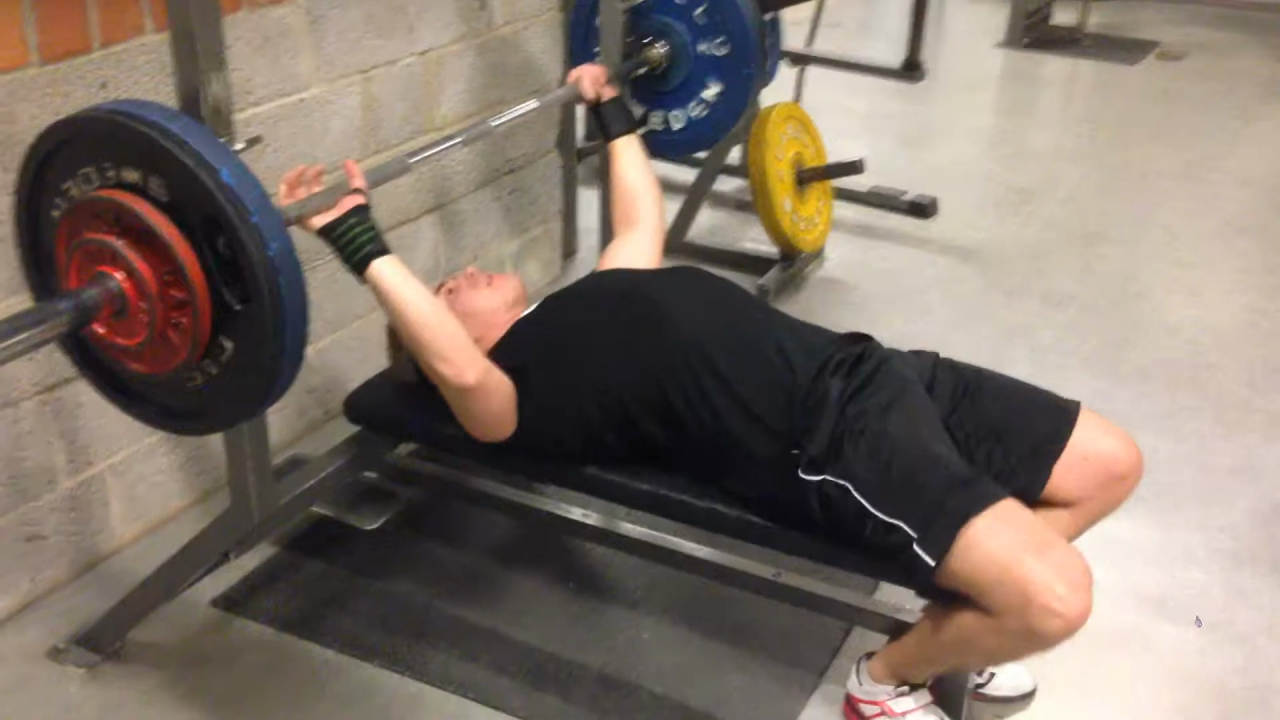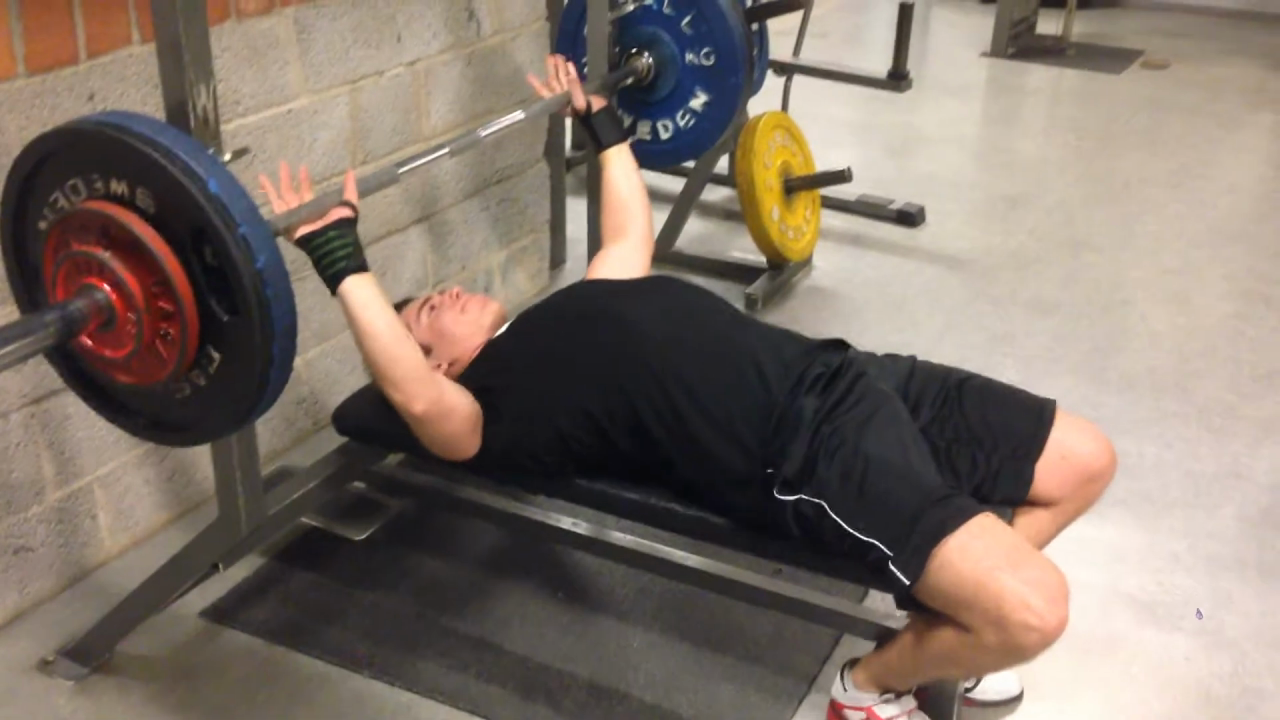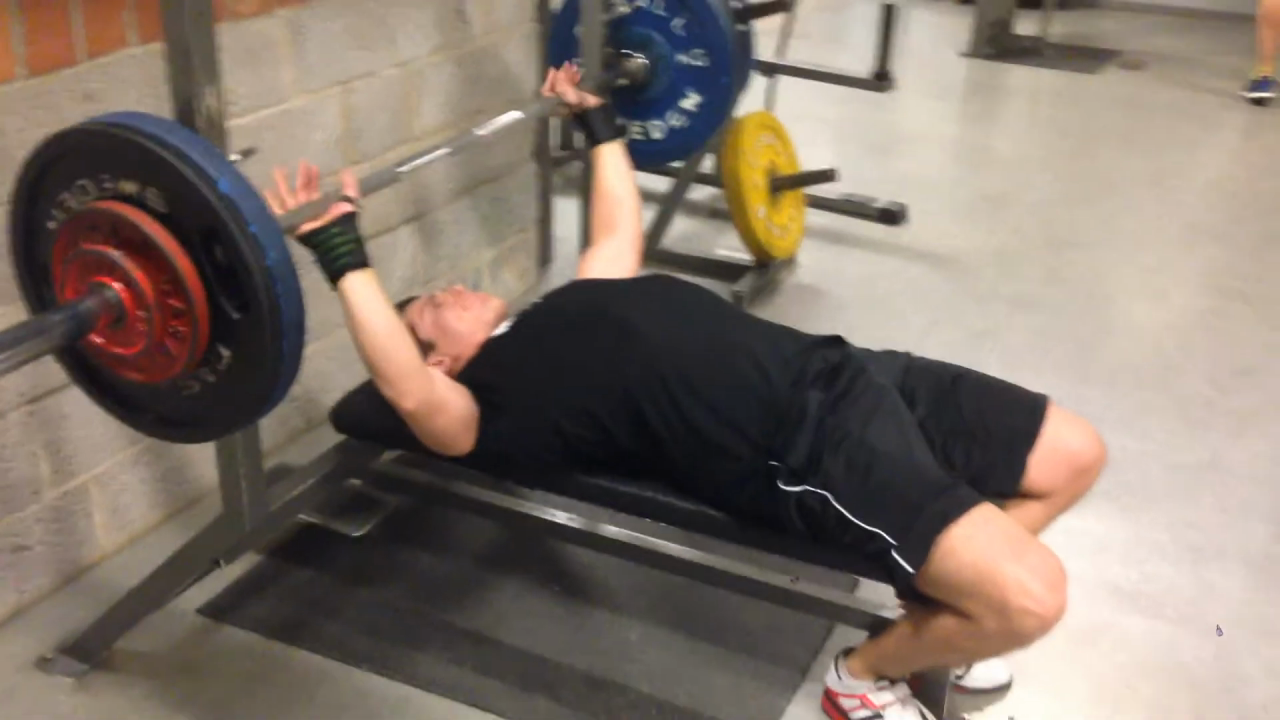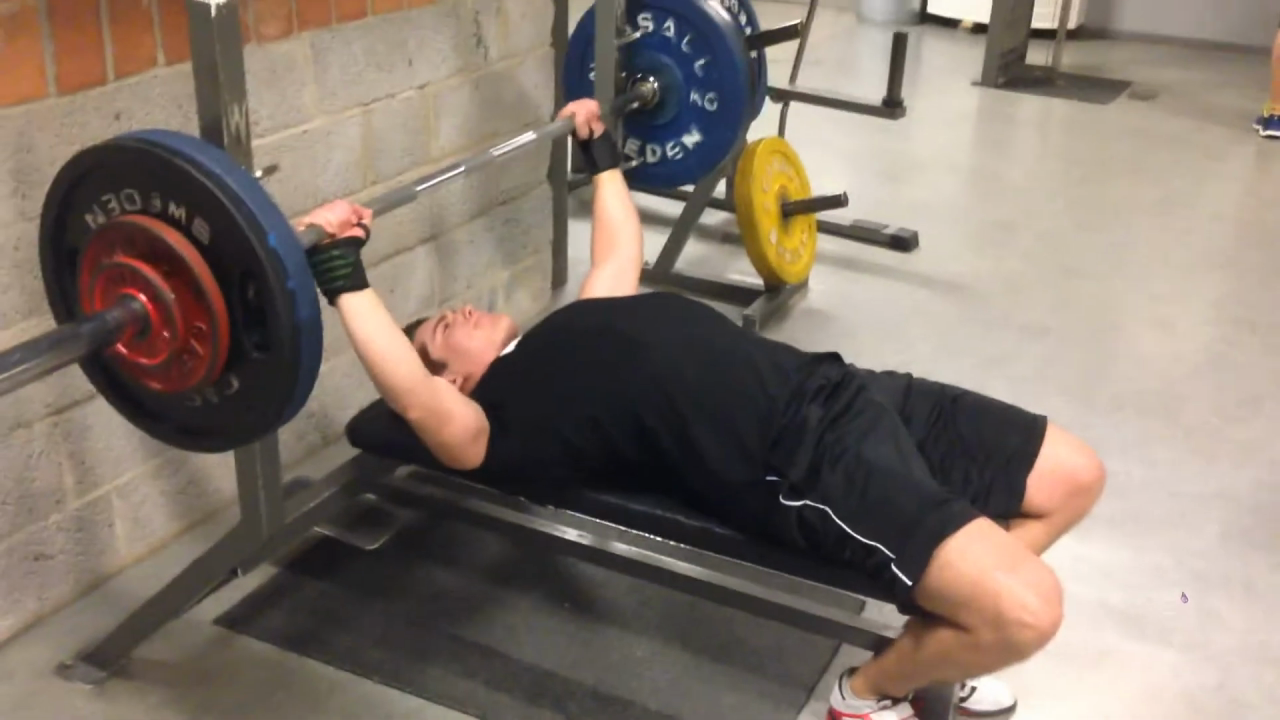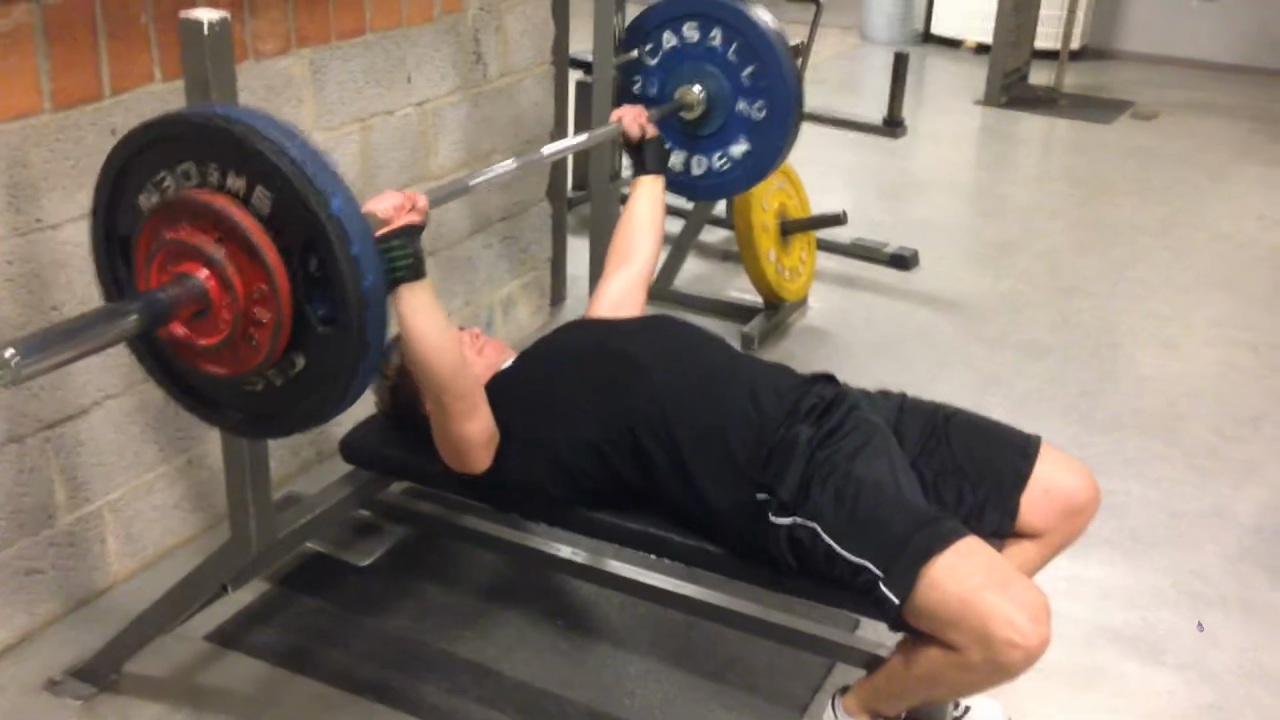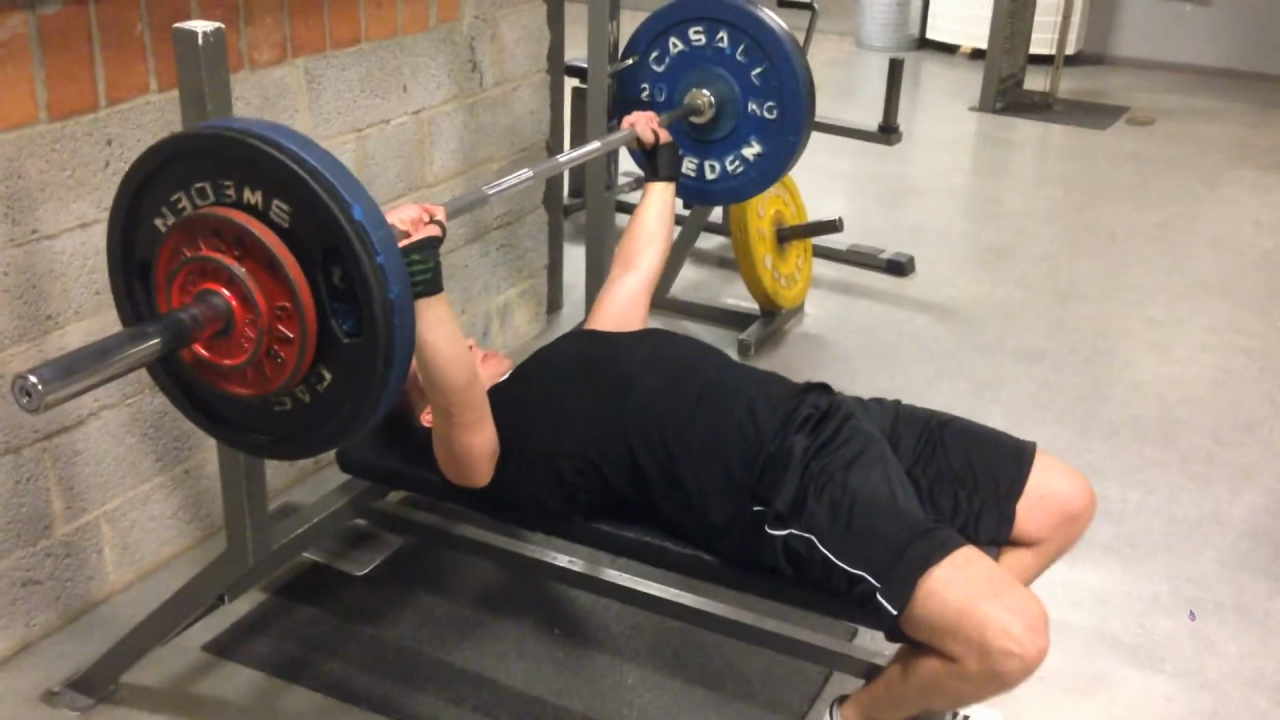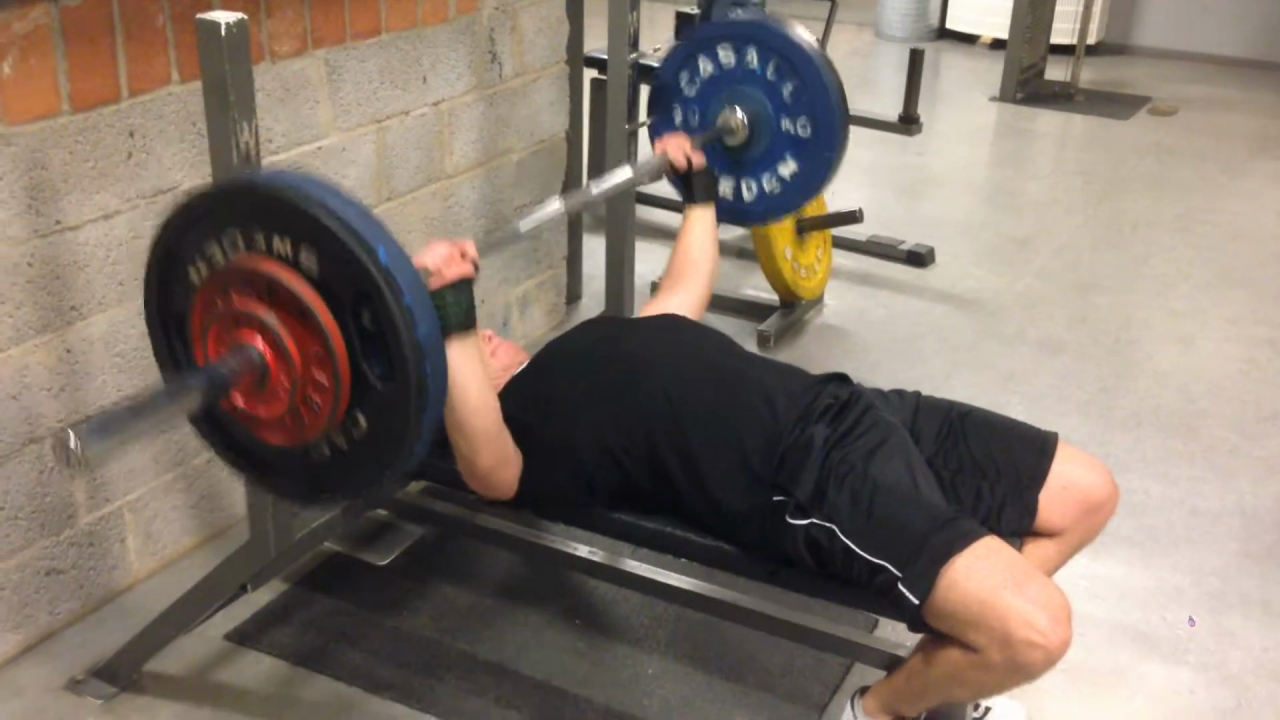
dt=0.7s
person 1, frame 1
left shoulder: (584, 304)
right shoulder: (513, 391)
left elbow: (642, 222)
right elbow: (458, 370)
left wrist: (611, 114)
right wrist: (362, 247)
left hip: (859, 372)
right hip: (823, 441)
left knee: (1111, 464)
right knee: (1052, 600)
left ankle: (949, 620)
person 1, frame 2
left shoulder: (566, 316)
right shoulder: (491, 405)
left elbow: (631, 235)
right elbow: (416, 399)
left wrist: (598, 120)
right wrist: (340, 262)
left hip: (838, 379)
right hip: (802, 455)
left knee: (1085, 463)
right knee: (1029, 615)
left ankle: (941, 619)
person 1, frame 3
left shoulder: (561, 310)
right shoulder: (492, 403)
left elbow: (619, 228)
right elbow: (411, 397)
left wrist: (594, 119)
right wrist: (342, 255)
left hip: (833, 373)
right hip: (800, 450)
left knee: (1076, 457)
right knee: (1026, 600)
left ankle: (931, 609)
person 1, frame 4
left shoulder: (562, 339)
right shoulder: (502, 418)
left elbow: (621, 251)
right elbow: (418, 406)
left wrist: (599, 149)
right wrist: (340, 274)
right hip: (798, 464)
left knee: (1074, 479)
right knee: (1024, 614)
left ankle: (932, 635)
person 1, frame 5
left shoulder: (564, 352)
right shoulder: (492, 435)
left elbow: (630, 265)
right elbow: (453, 393)
left wrist: (648, 157)
right wrist: (400, 266)
right hip: (785, 477)
left knee: (1070, 498)
right knee: (1011, 634)
person 1, frame 6
left shoulder: (563, 362)
right shoulder: (491, 444)
left elbow: (633, 274)
right elbow: (457, 399)
left wrist: (660, 167)
right wrist: (418, 274)
right hip: (787, 489)
left knee: (1066, 504)
right knee: (1009, 644)
person 1, frame 7
left shoulder: (573, 359)
right shoulder: (515, 426)
left elbow: (684, 295)
right elbow: (485, 461)
left wrist: (697, 187)
right wrist: (447, 310)
right hip: (806, 481)
left knee: (1088, 495)
right knee: (1031, 633)
